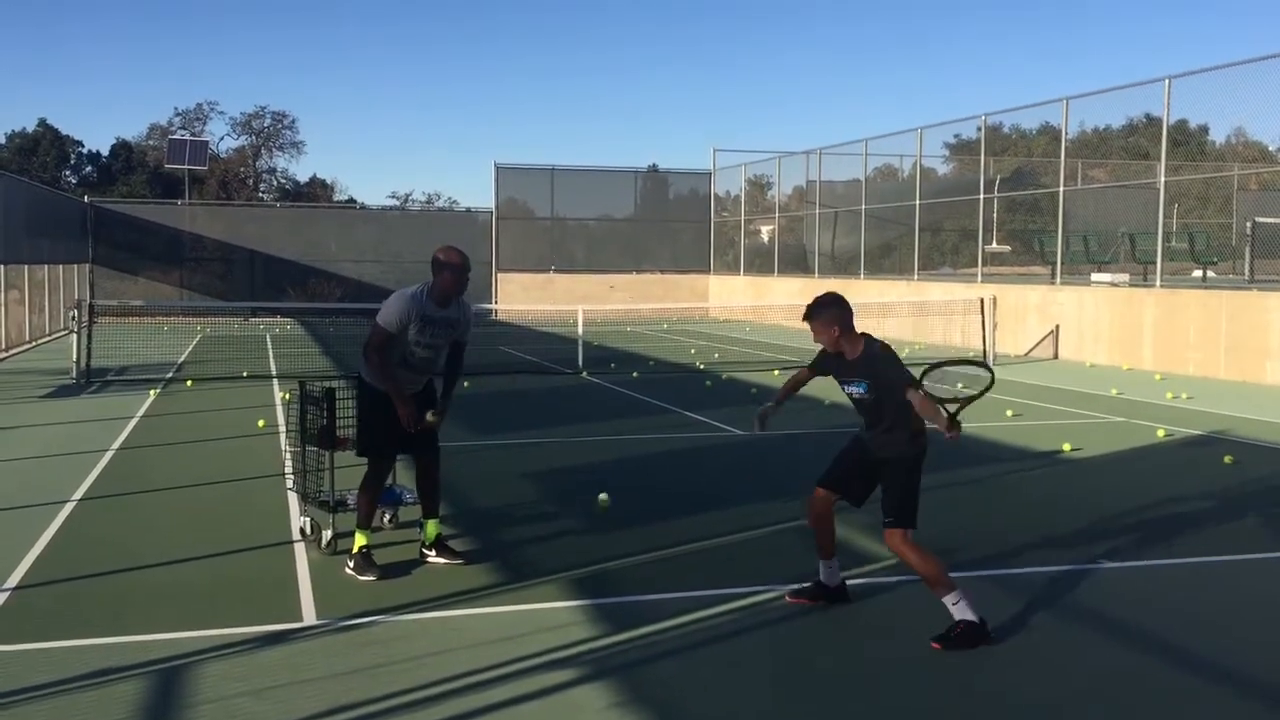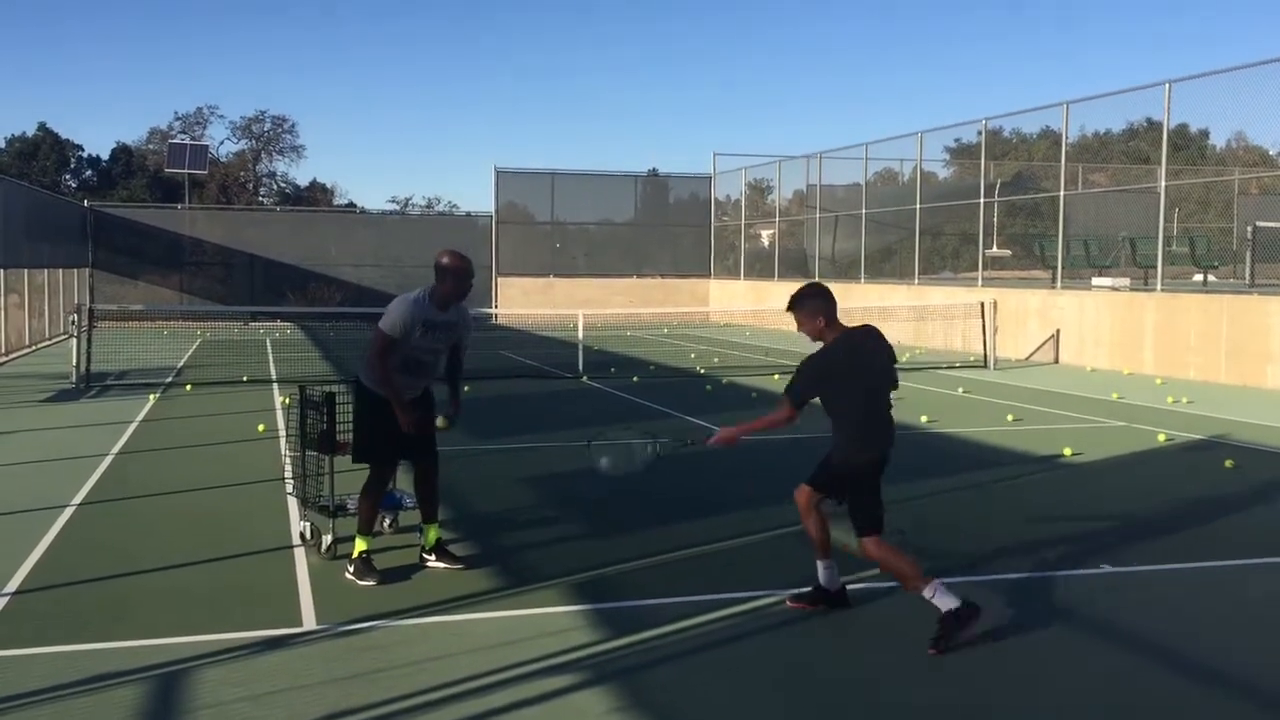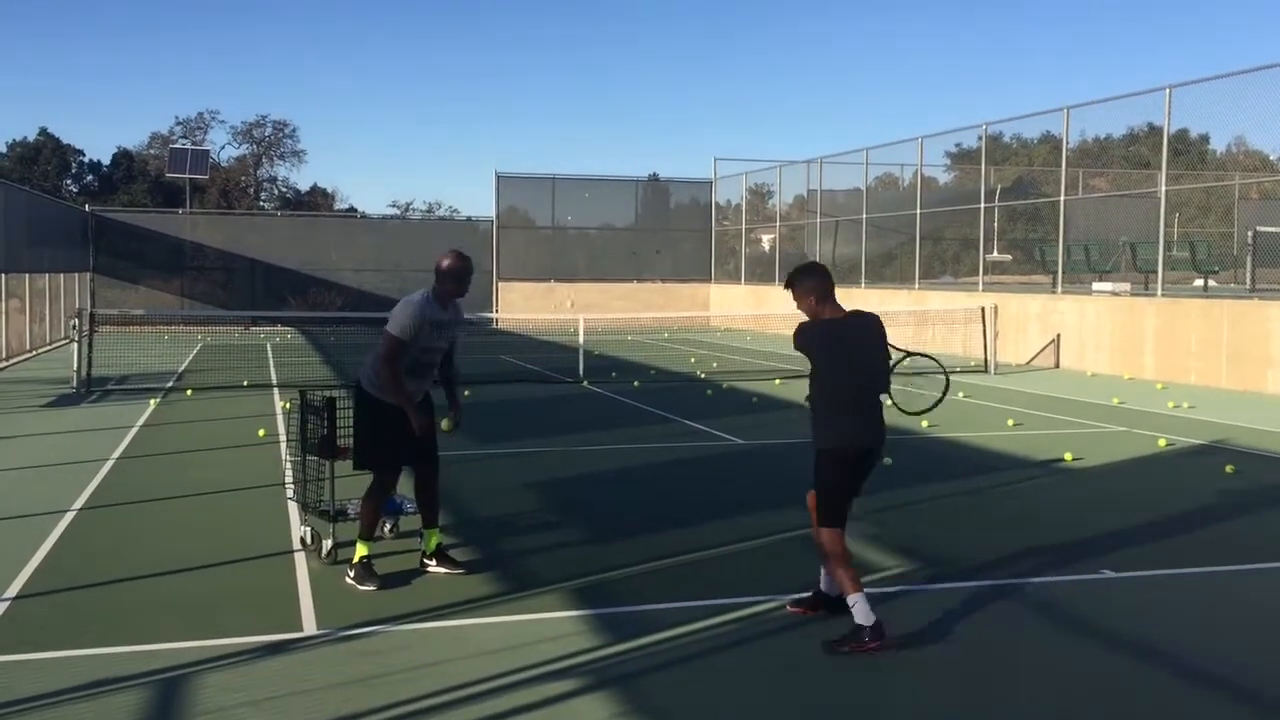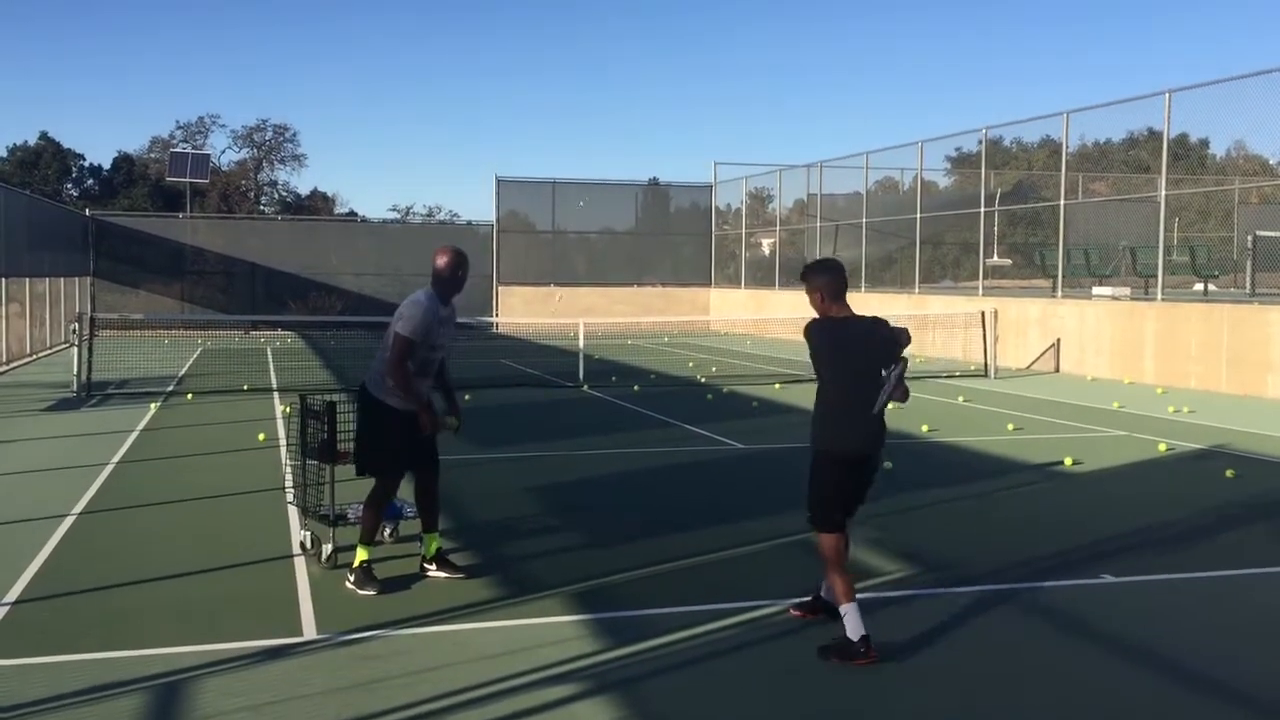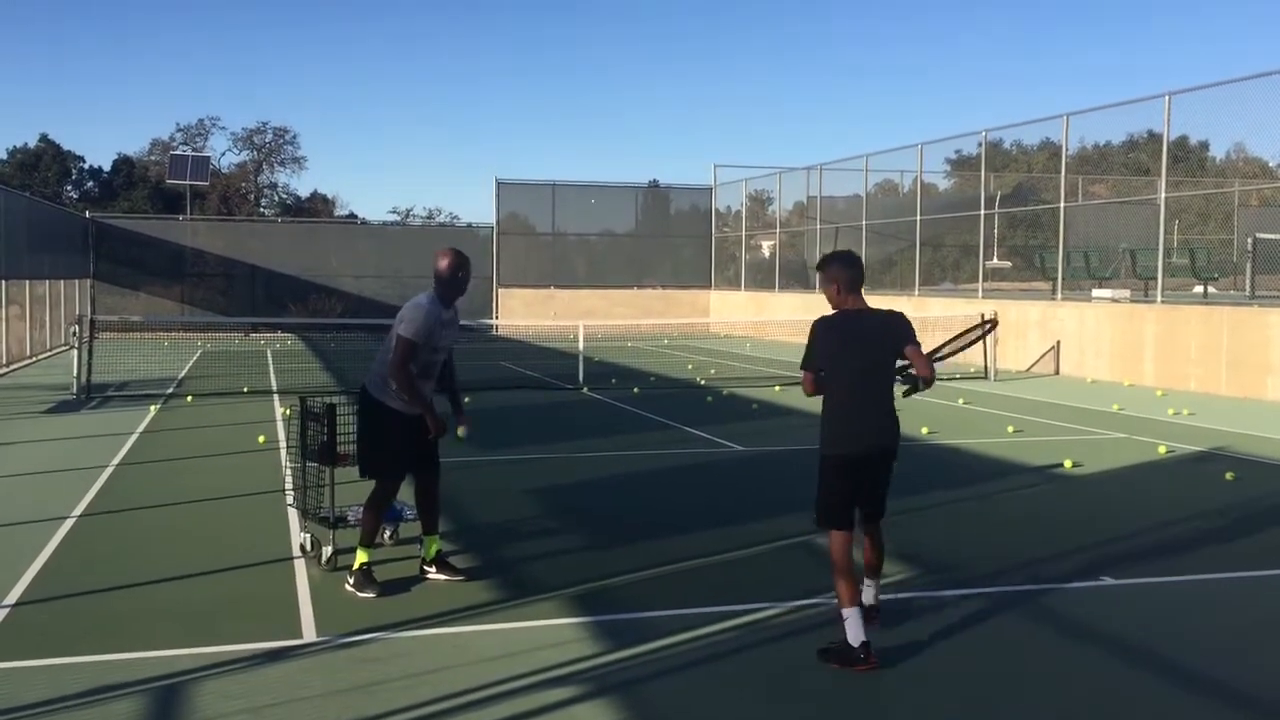
dt=0.2s
person 1, frame 1
left shoulder: (882, 360)
right shoulder: (835, 355)
left elbow: (918, 397)
right elbow: (803, 375)
left wrist: (943, 421)
right wrist: (774, 403)
left hip: (902, 450)
right hip: (871, 440)
left knee: (897, 539)
right knee: (819, 501)
left ankle: (969, 620)
right ankle: (830, 583)
person 1, frame 2
left shoulder: (820, 366)
right shoulder: (870, 337)
left elbow: (784, 415)
right elbow: (890, 381)
left wrist: (735, 432)
left hip: (861, 453)
right hip: (870, 441)
left knee: (871, 543)
right knee: (804, 498)
left ankle: (953, 608)
right ankle: (830, 587)
person 1, frame 3
left shoulder: (811, 334)
right shoulder: (871, 324)
right elbow: (882, 385)
left hip: (839, 442)
right hip: (869, 437)
left knee: (829, 532)
right knee: (817, 503)
left ankle: (867, 625)
right ankle: (829, 592)
person 1, frame 4
left shoulder: (816, 332)
right shoulder: (879, 331)
right elbow: (900, 367)
left hip: (832, 448)
right hip: (870, 445)
left knee: (829, 536)
right knee: (836, 522)
left ankle: (857, 639)
right ankle: (829, 597)
person 1, frame 5
left shoulder: (823, 329)
right shoulder: (893, 322)
left elbow: (810, 387)
right elbow: (925, 373)
right wrist: (914, 378)
left hip: (840, 445)
right hip: (883, 442)
left knee: (840, 538)
right knee: (871, 523)
left ankle: (857, 644)
right ankle: (868, 600)
person 2, frame 1
left shoulder: (463, 312)
right shoulder: (405, 302)
left elbow: (455, 357)
right elbow: (371, 351)
left wrist: (445, 399)
right wrist: (399, 399)
left hip: (420, 390)
right hip: (380, 389)
left knee: (429, 461)
right knee: (380, 466)
left ankle: (431, 540)
right ankle: (358, 550)
person 2, frame 2
left shoulder: (460, 315)
right shoulder: (407, 307)
left elbow: (454, 358)
right elbow: (376, 357)
left wrist: (455, 399)
right wrist: (399, 407)
left hip: (417, 394)
right hip: (378, 394)
left knee: (428, 465)
right knee: (382, 472)
left ankle: (431, 545)
right ankle: (358, 555)
person 2, frame 3
left shoulder: (454, 313)
right shoulder: (413, 308)
right elbow: (385, 363)
left wrist: (453, 401)
right wrist: (411, 411)
left hip: (417, 397)
right hip: (380, 399)
left knee: (428, 470)
right knee: (386, 478)
left ankle: (431, 550)
right ankle: (359, 560)
person 2, frame 4
left shoulder: (446, 309)
right shoulder: (419, 308)
right elbow: (395, 365)
left wrist: (450, 401)
right wrist: (424, 410)
left hip: (415, 403)
right hip: (384, 404)
left knee: (429, 474)
right knee: (388, 482)
left ankle: (431, 554)
right ankle: (359, 565)
person 2, frame 5
left shoulder: (450, 313)
right shoulder: (422, 311)
left elbow: (444, 363)
right elbow: (399, 368)
left wrist: (458, 407)
right wrist: (430, 413)
left hip: (415, 407)
right hip: (385, 406)
left knee: (429, 477)
right knee: (389, 484)
left ankle: (431, 556)
right ankle: (359, 567)
